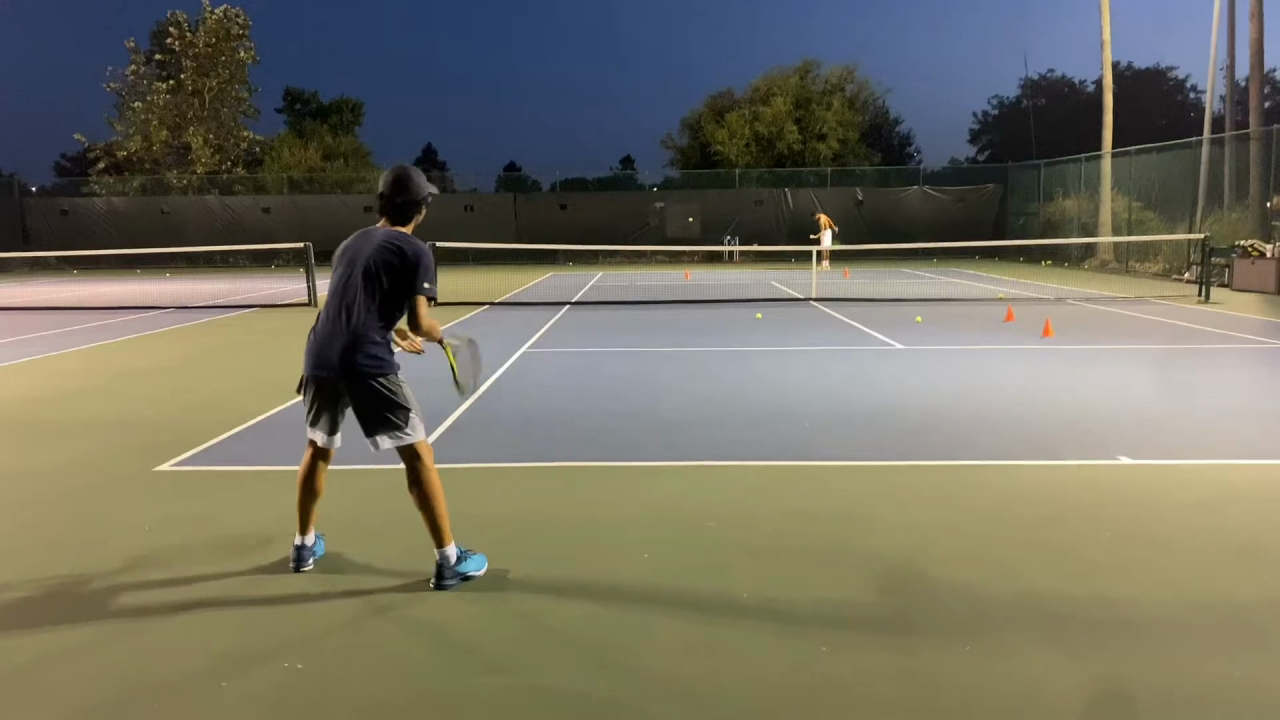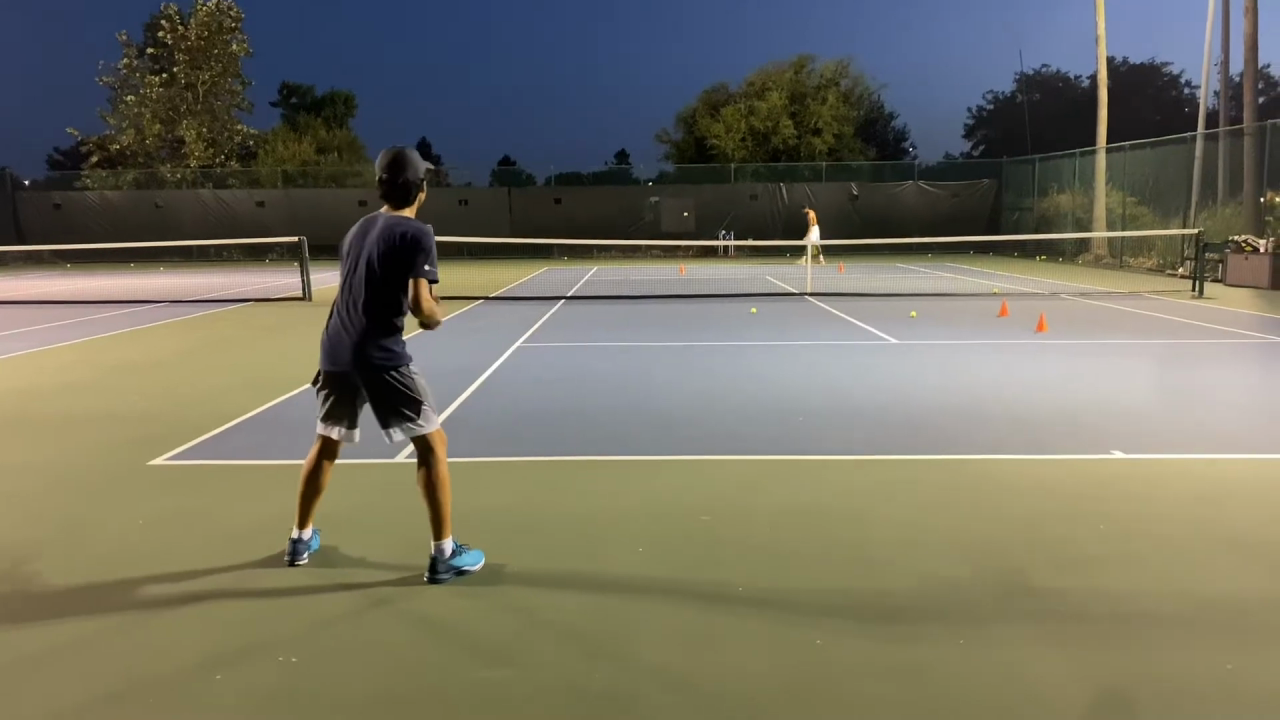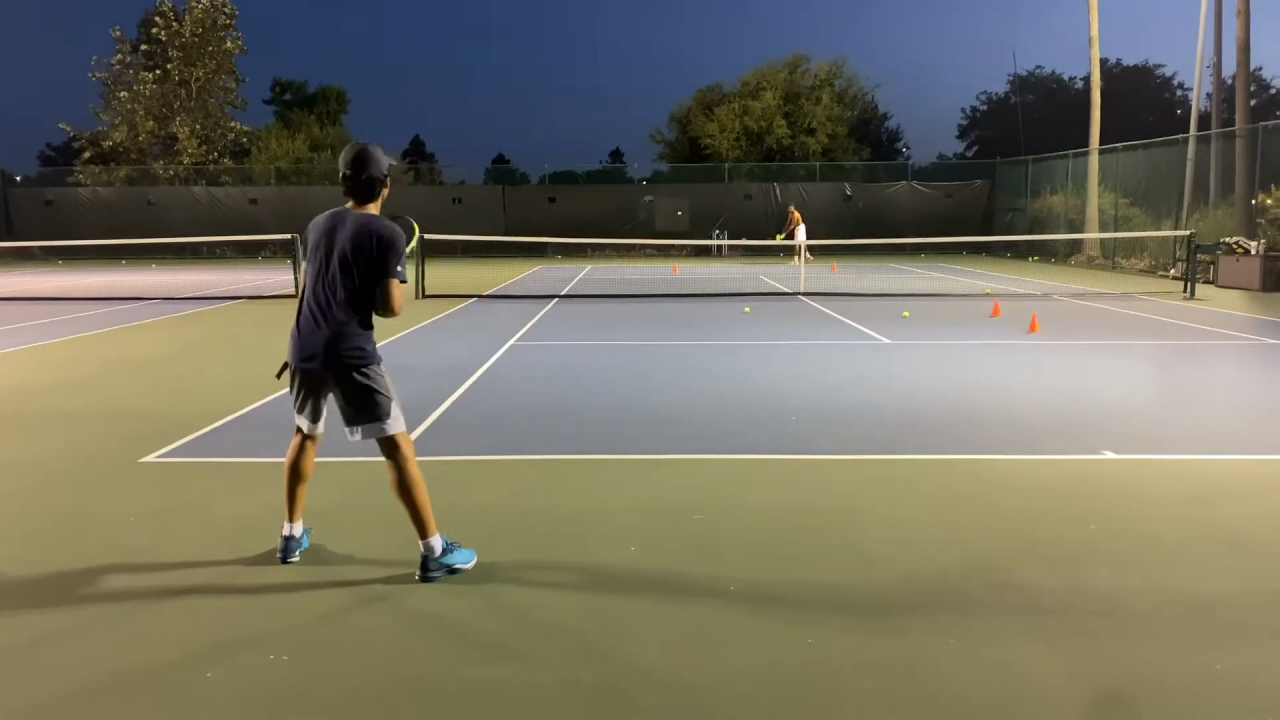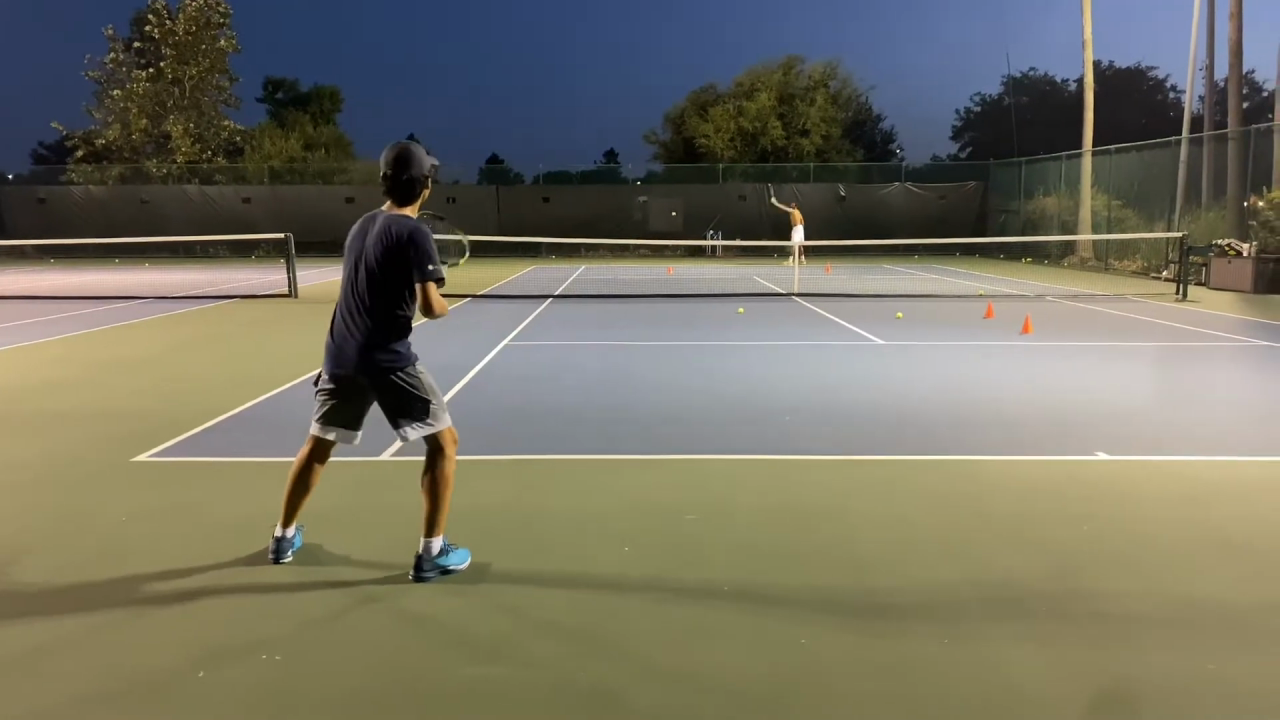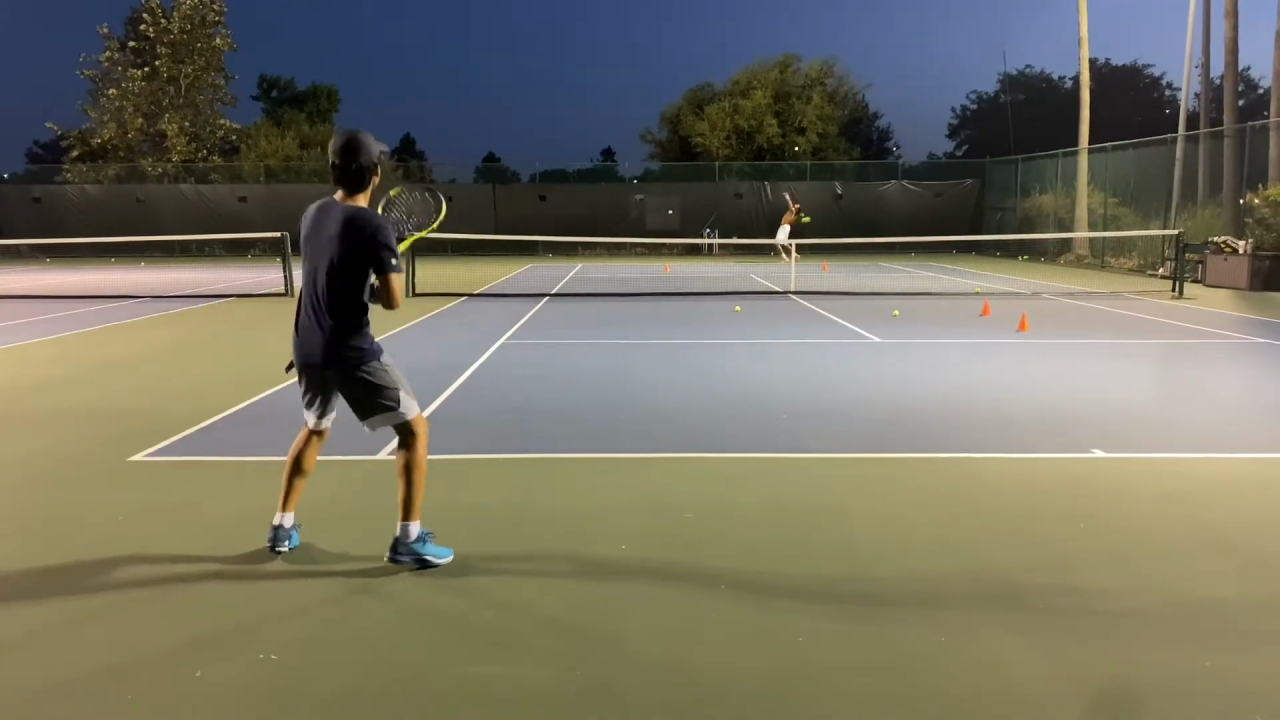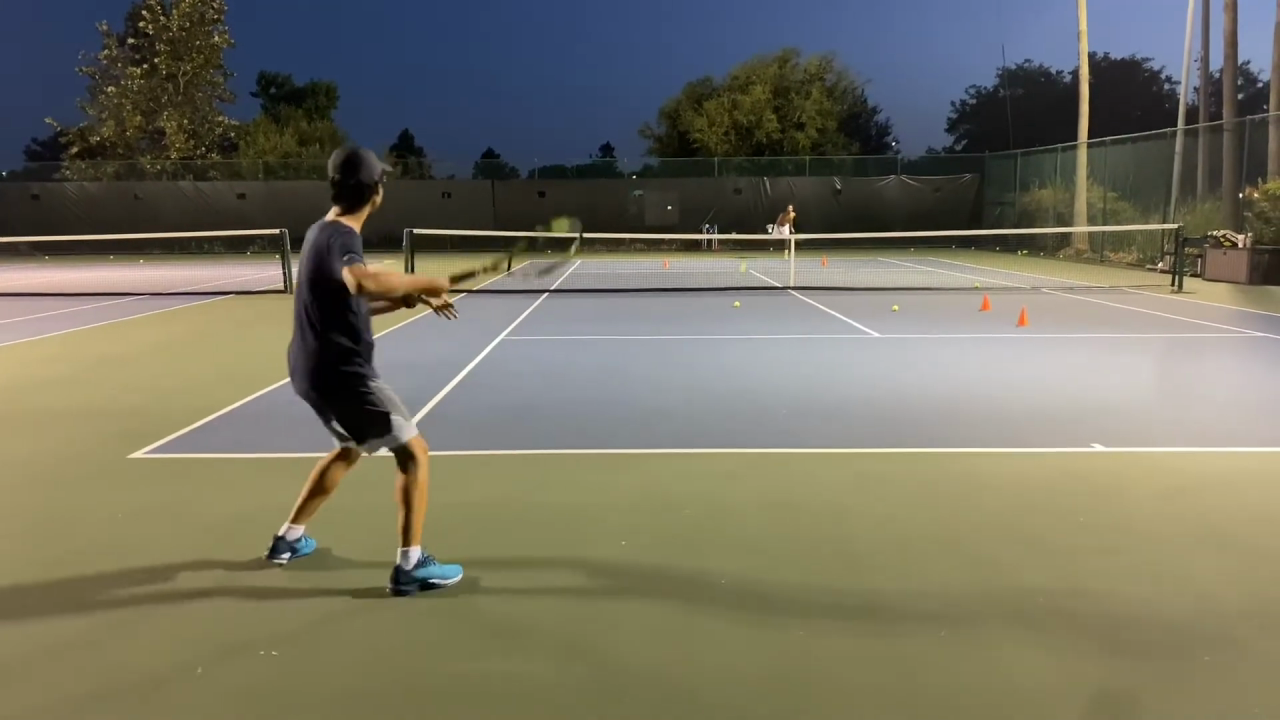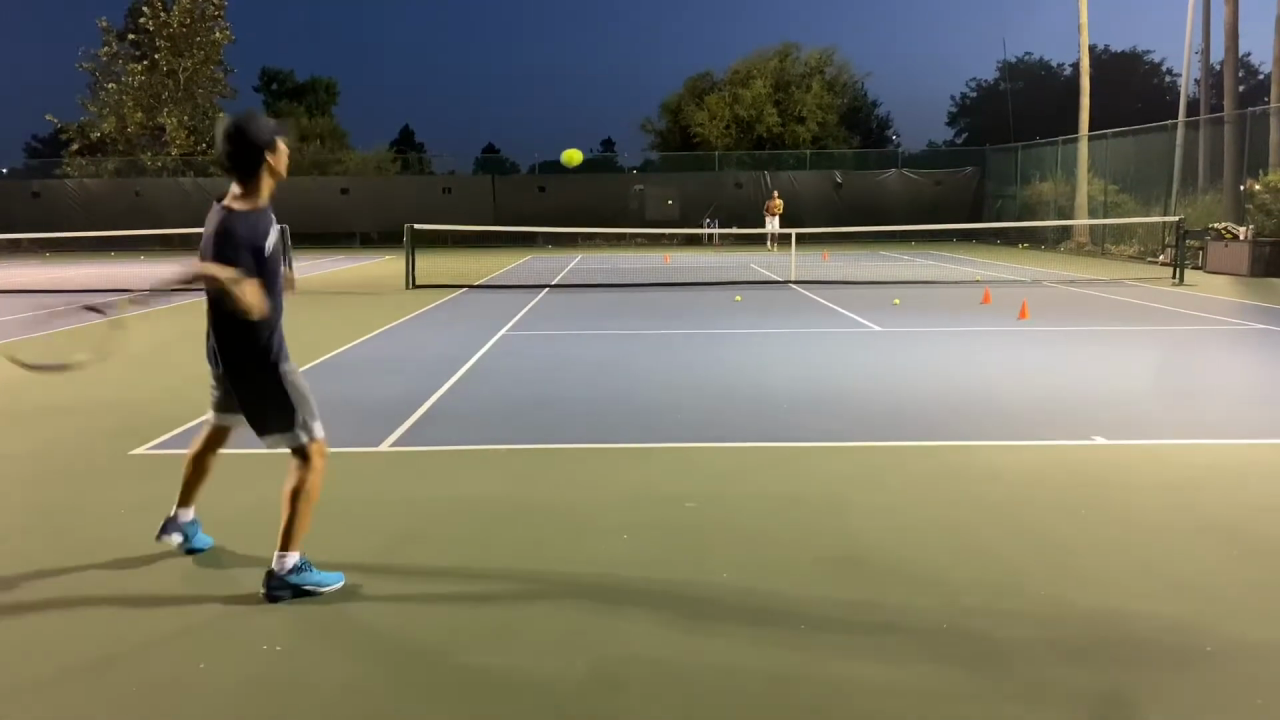
dt=0.7s
person 1, frame 1
left shoulder: (351, 243)
right shoulder: (415, 251)
right elbow: (421, 322)
left wrist: (401, 338)
right wrist: (436, 336)
left hip: (320, 358)
right hip: (368, 363)
left knee: (319, 449)
right knee: (418, 456)
left ankle: (305, 544)
right ankle: (450, 560)
person 1, frame 2
left shoulder: (359, 230)
right shoulder: (417, 234)
right elbow: (421, 305)
left wrist: (409, 305)
right wrist: (436, 316)
left hip: (336, 351)
right hip: (382, 355)
left knee: (326, 443)
right knee: (432, 444)
left ankle: (301, 538)
right ankle: (444, 554)
person 1, frame 3
left shoulder: (318, 225)
right shoulder: (388, 235)
right elbow: (392, 307)
left hip: (304, 347)
right hip: (352, 352)
left knee: (306, 435)
right knee: (399, 447)
left ankle: (292, 535)
right ankle: (434, 551)
person 1, frame 4
left shoulder: (361, 226)
right shoulder: (414, 234)
right elbow: (430, 307)
left wrist: (422, 286)
right wrist: (443, 303)
left hip: (340, 354)
right hip: (388, 357)
left knee: (318, 444)
right knee: (443, 442)
left ankle: (283, 536)
right ankle: (432, 552)
person 1, frame 5
left shoulder: (313, 214)
right shoulder: (373, 226)
right elbow: (392, 300)
left hip: (308, 346)
right hip: (350, 348)
left knee: (313, 430)
right knee: (413, 428)
left ankle: (283, 526)
right ankle: (409, 538)
person 1, frame 6
left shoulder: (324, 232)
right shoulder: (341, 237)
right elbow: (364, 283)
left wrist: (408, 296)
right wrist: (420, 282)
left hip: (311, 369)
right hip: (341, 372)
left knee: (348, 451)
right knee: (413, 454)
left ankle: (289, 537)
right ankle: (411, 563)
person 1, frame 7
left shoulder: (256, 208)
right shoulder: (232, 227)
right elbow: (228, 288)
right wrist: (229, 281)
left hip: (231, 352)
right hip: (257, 357)
left knee: (219, 428)
right knee: (311, 454)
left ankle: (179, 519)
right ankle: (286, 567)
